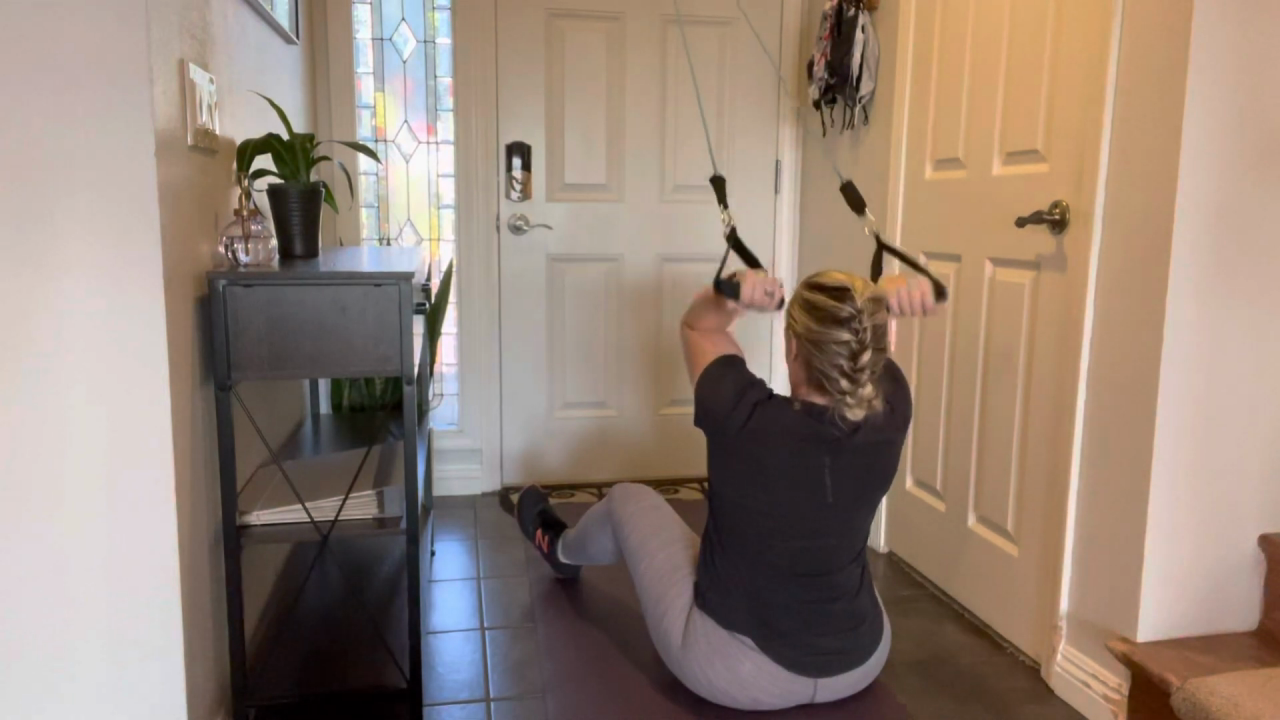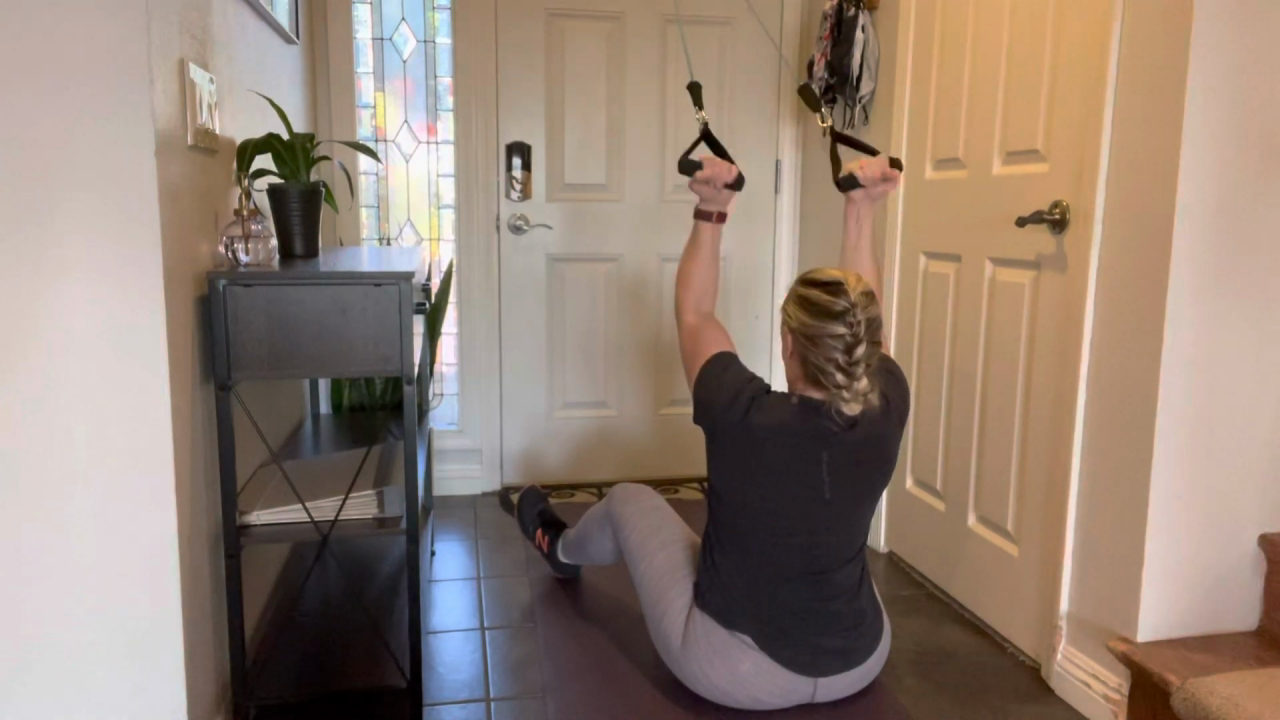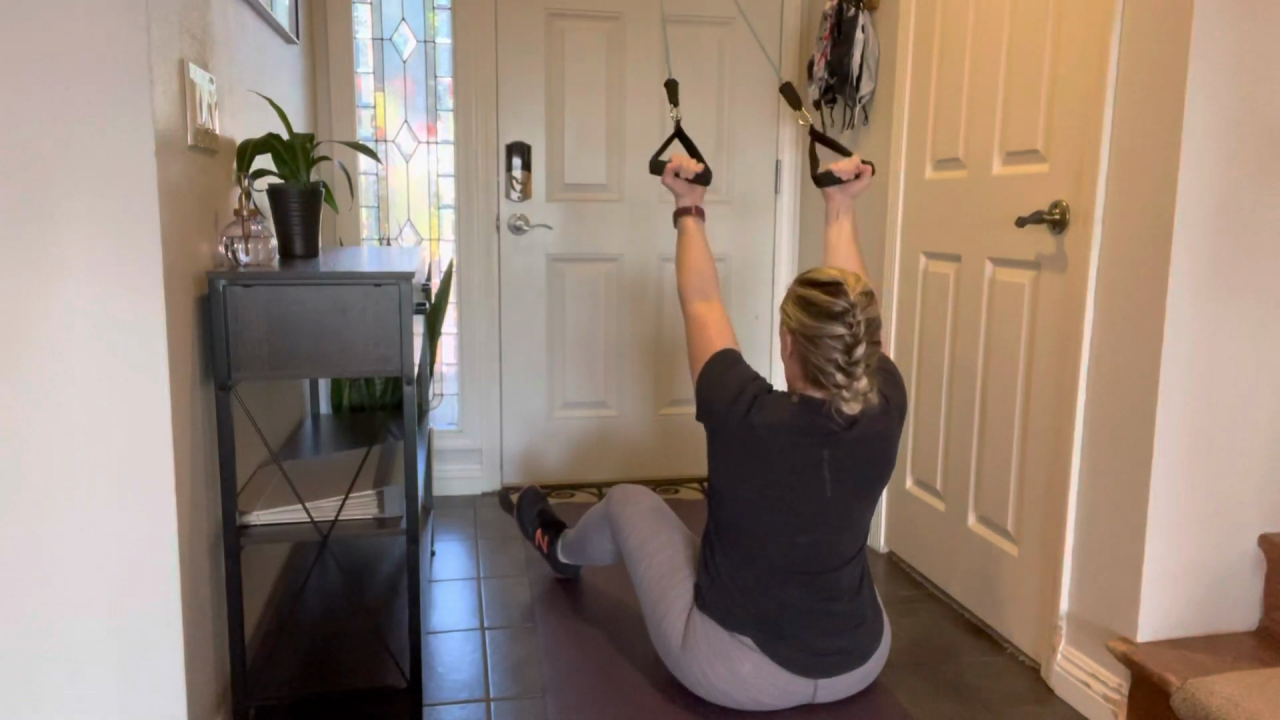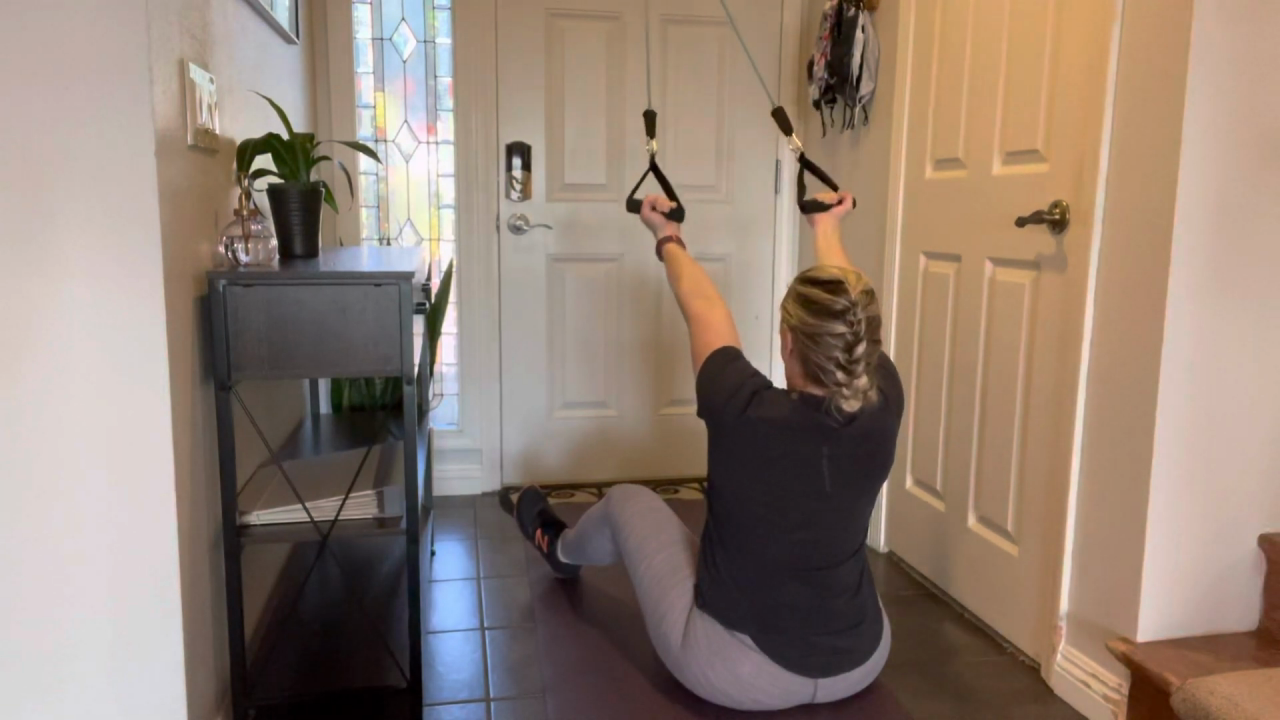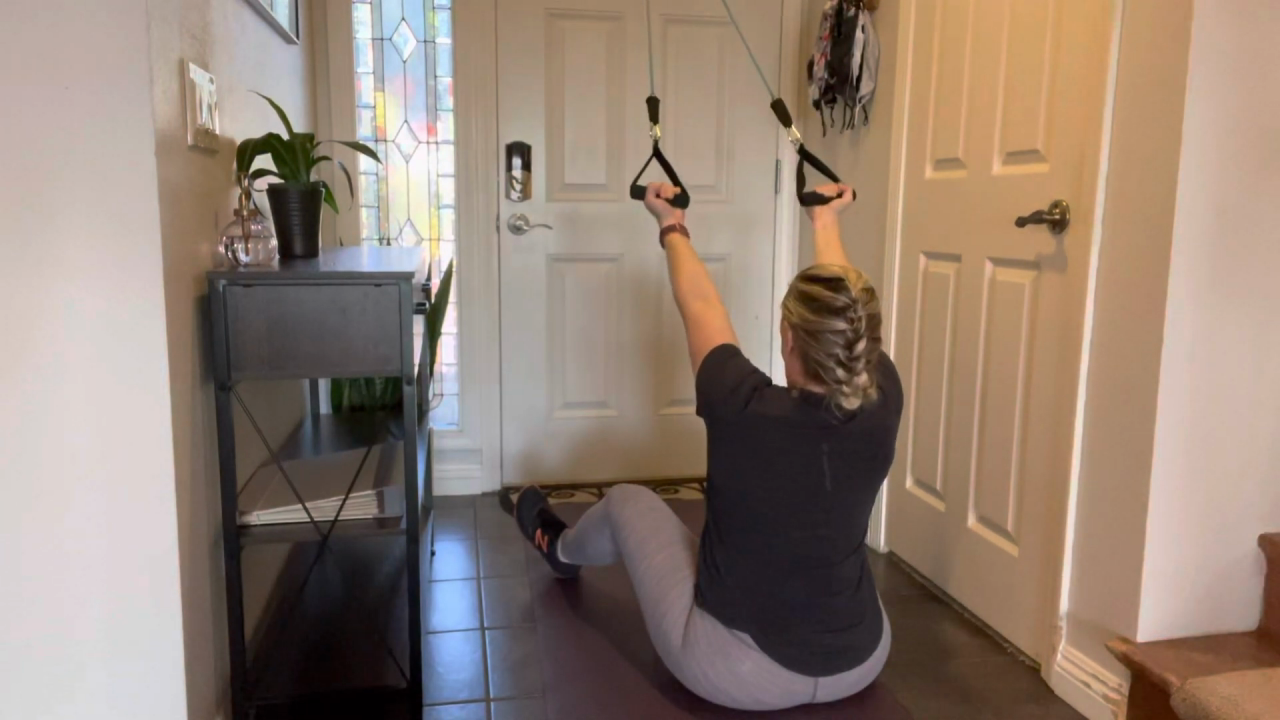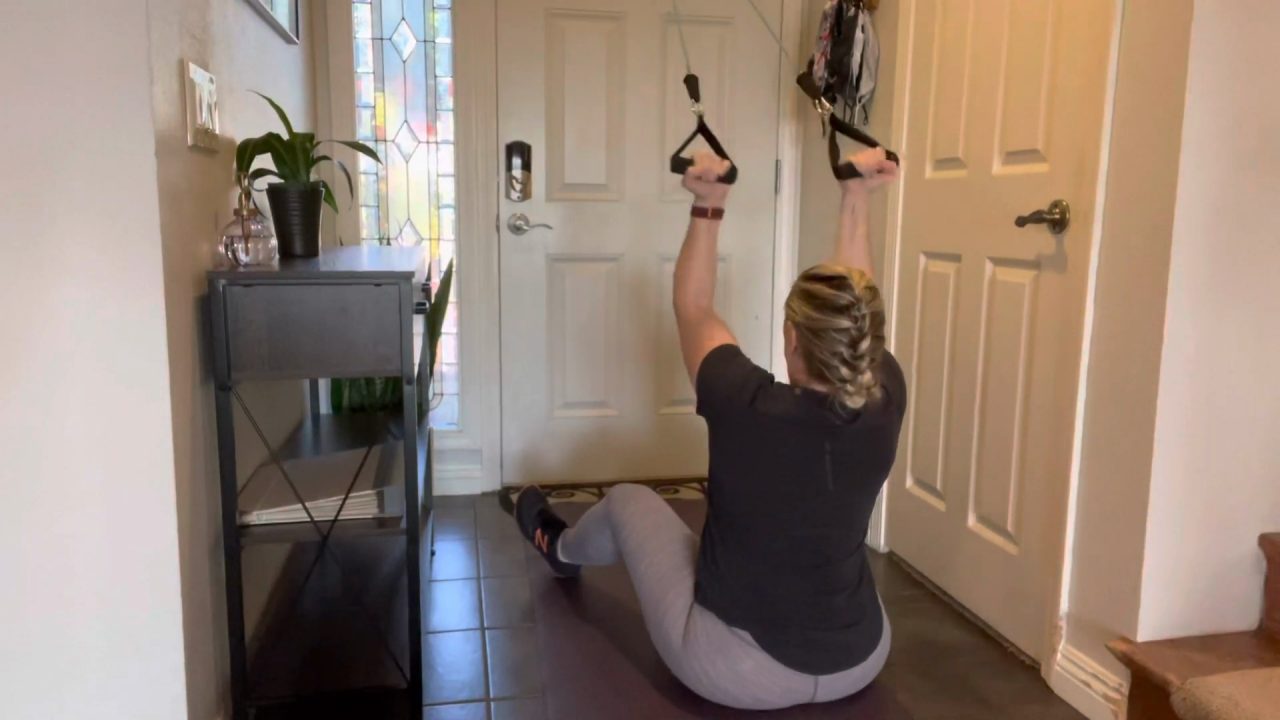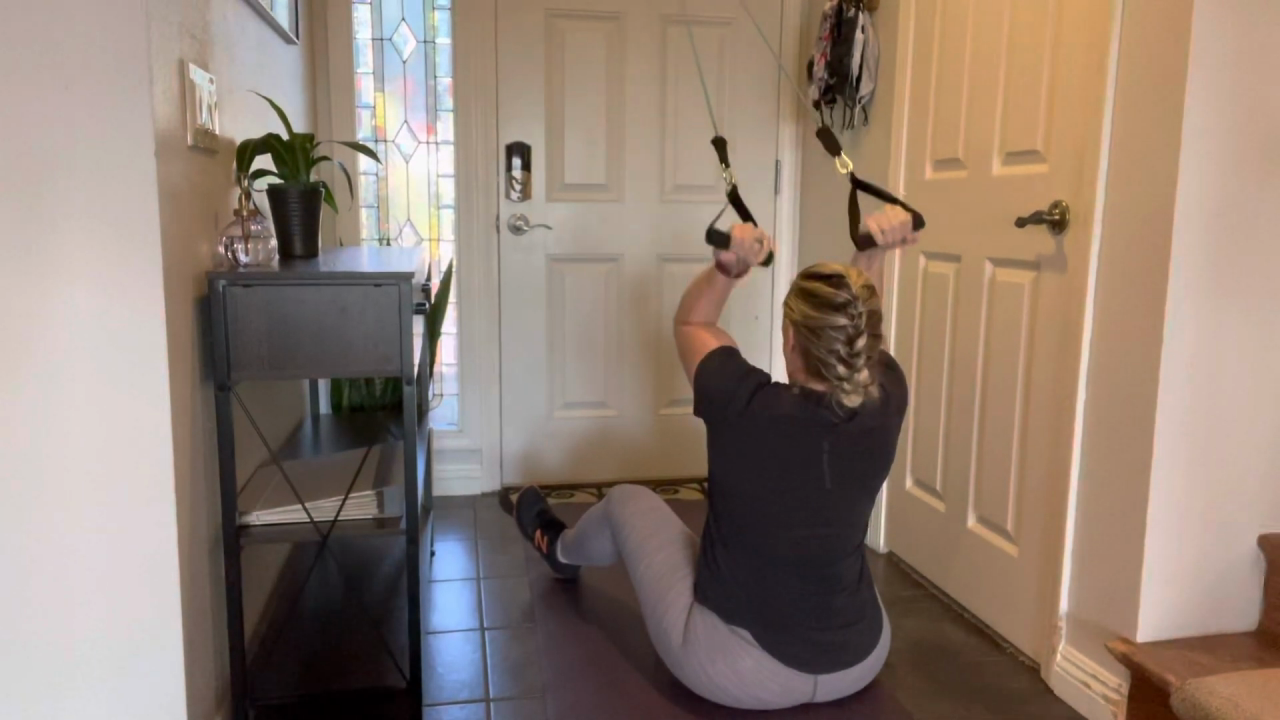
dt=0.4s
person 1, frame 1
left shoulder: (749, 427)
right shoulder: (886, 419)
left elbow: (695, 324)
right elbow: (860, 350)
left wrist: (736, 296)
right wrist: (883, 296)
left hip: (738, 673)
right hip: (858, 666)
left knee: (628, 501)
left ankle: (561, 549)
person 1, frame 2
left shoulder: (744, 419)
right shoulder: (885, 414)
left elbow: (693, 316)
right elbow: (856, 312)
left wrist: (711, 212)
right wrist: (862, 208)
left hip: (735, 673)
right hip: (857, 664)
left knee: (628, 502)
left ankle: (561, 550)
person 1, frame 3
left shoulder: (746, 418)
right shoulder: (883, 412)
left elbow: (701, 305)
right elbow: (849, 308)
left wrist: (688, 209)
right wrist: (840, 207)
left hip: (736, 675)
right hip: (858, 666)
left knee: (627, 502)
left ankle: (559, 548)
person 1, frame 4
left shoulder: (745, 413)
right shoulder: (881, 411)
left elbow: (704, 309)
right elbow: (849, 314)
left wrist: (668, 238)
right wrist: (826, 225)
left hip: (737, 674)
right hip: (859, 666)
left knee: (627, 501)
left ankle: (560, 549)
person 1, frame 5
left shoulder: (746, 412)
right shoulder: (881, 409)
left elbow: (700, 306)
right elbow: (848, 312)
left wrist: (673, 226)
right wrist: (824, 221)
left hip: (736, 675)
right hip: (859, 665)
left knee: (627, 502)
left ankle: (560, 550)
person 1, frame 6
left shoulder: (748, 411)
right shoulder: (883, 409)
left elbow: (691, 309)
right elbow: (853, 307)
left wrist: (706, 209)
right wrist: (855, 199)
left hip: (737, 672)
right hip: (857, 664)
left knee: (628, 502)
left ankle: (561, 550)
person 1, frame 7
left shoulder: (746, 409)
right shoulder: (885, 407)
left elbow: (690, 321)
right elbow: (853, 318)
left wrist: (728, 265)
right wrist: (873, 251)
left hip: (736, 672)
right hip: (858, 664)
left knee: (627, 503)
left ankle: (562, 552)
